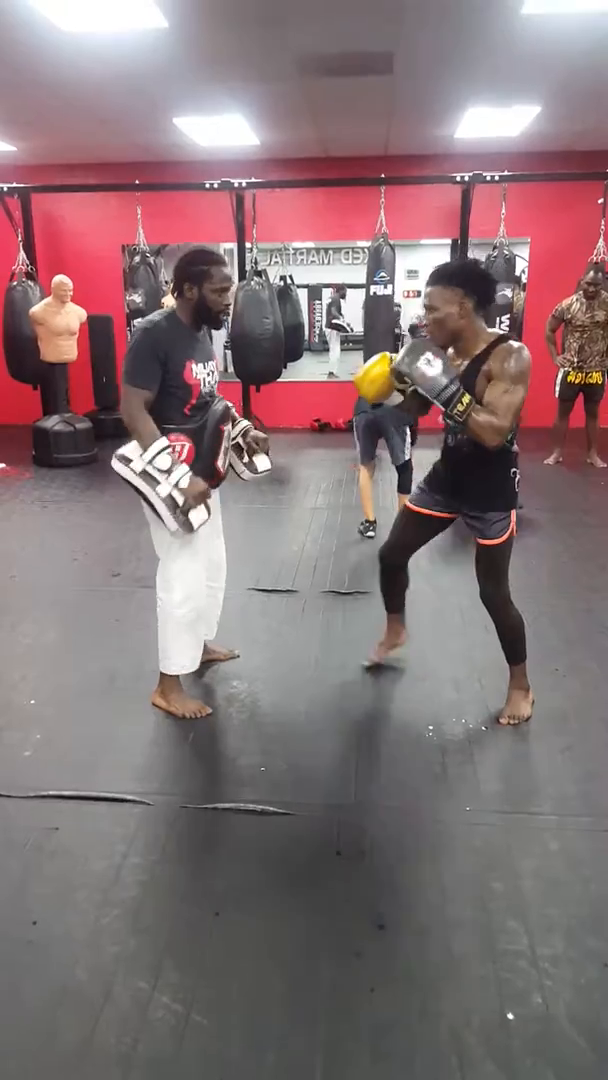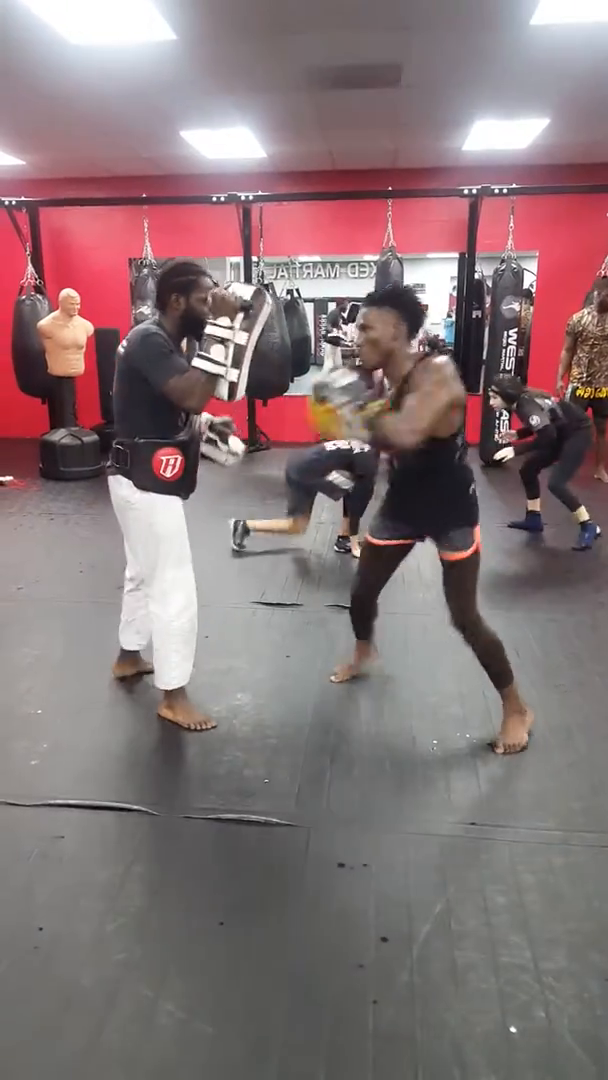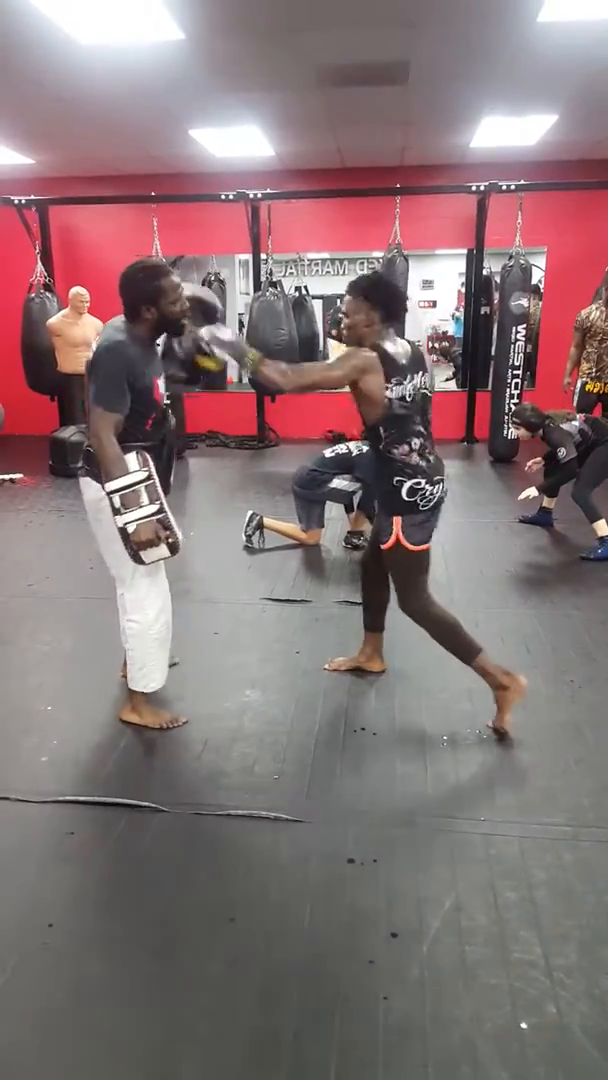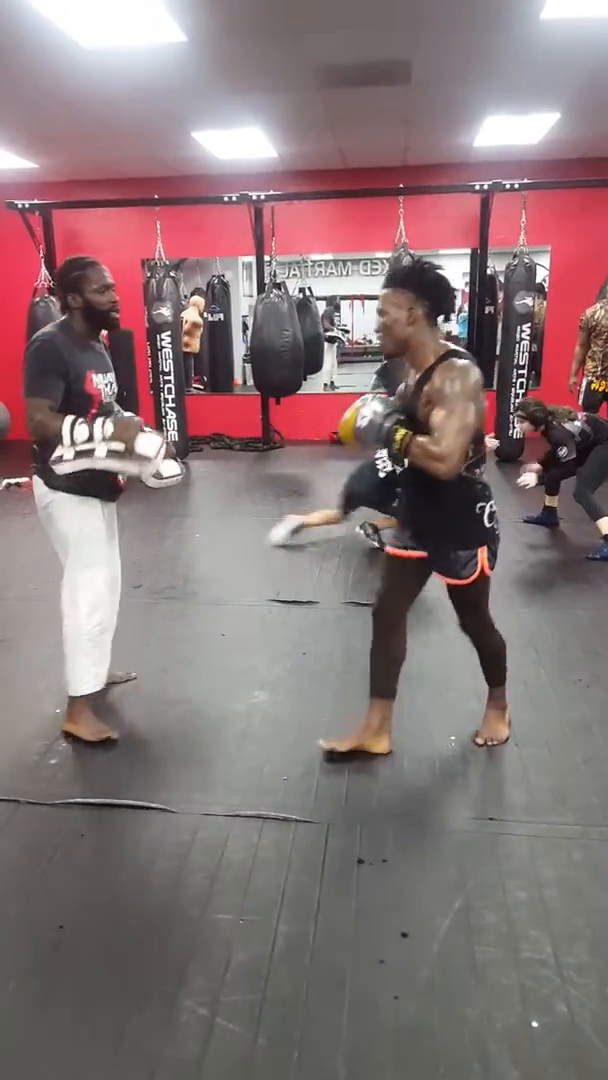
dt=1s
person 1, frame 1
left shoulder: (202, 331)
right shoulder: (154, 334)
right elbow: (133, 411)
left wrist: (243, 431)
left hip: (199, 469)
left knee: (211, 563)
right knee: (183, 573)
left ankle: (198, 644)
right ankle: (169, 685)
person 1, frame 2
left shoulder: (162, 340)
right shoulder: (149, 342)
right elbow: (193, 396)
left wrist: (207, 426)
right wrist: (222, 328)
left hip: (148, 479)
right hip: (146, 483)
left knee: (144, 574)
right knee: (174, 588)
left ankle: (130, 656)
right ankle: (173, 697)
person 1, frame 3
left shoulder: (143, 338)
right shoulder: (117, 352)
left elbow: (157, 396)
right elbow: (102, 437)
right wrist: (134, 513)
left knee: (134, 580)
right knee: (147, 590)
left ankle: (137, 658)
right ankle: (139, 701)
person 1, frame 4
left shoulder: (95, 344)
right shoulder: (50, 346)
right elbow: (38, 421)
left wrist: (130, 433)
right wrist: (110, 435)
left hip: (95, 483)
right hip: (66, 487)
left knee: (104, 580)
right knee: (87, 590)
left ankle: (91, 667)
right ankle: (78, 708)
person 2, frame 1
left shoulder: (509, 357)
right shoulder: (445, 351)
left elbow: (495, 432)
right elbow: (419, 408)
left hip: (490, 491)
right hip: (445, 477)
left knee: (493, 593)
right knee: (392, 553)
left ankle: (520, 684)
right ankle: (394, 631)
person 2, frame 2
left shoulder: (437, 371)
right shoulder: (389, 375)
left elbow: (408, 435)
right elbow: (391, 439)
left hip: (451, 510)
right hip: (401, 502)
left knee: (465, 617)
right knee: (363, 590)
left ankle: (515, 708)
right ankle: (362, 653)
person 2, frame 3
left shoulder: (363, 361)
right shoulder: (412, 352)
left elbow: (287, 380)
left wrist: (237, 349)
left hip: (405, 489)
right hip: (419, 480)
left knee: (414, 600)
right knee: (372, 564)
left ankle: (501, 680)
right ankle: (371, 653)
person 2, frame 4
left shoulder: (457, 374)
right shoulder: (415, 369)
left elbow: (445, 461)
left wrist: (389, 431)
right wrist: (380, 423)
left hip: (463, 522)
right hip: (418, 516)
left knee: (474, 622)
right knee: (387, 614)
left ankle: (497, 703)
right ankle: (376, 730)
